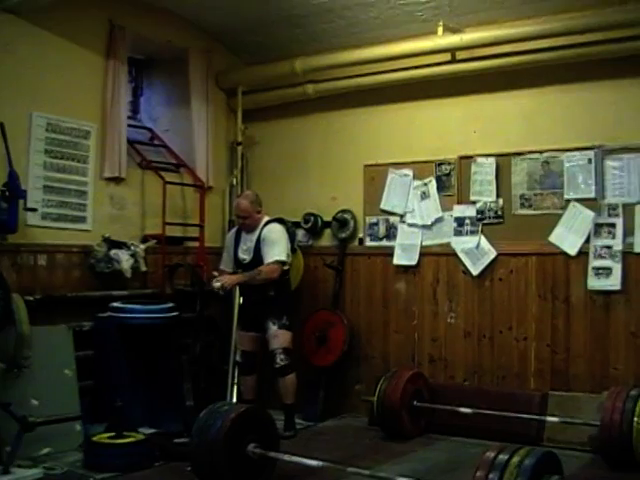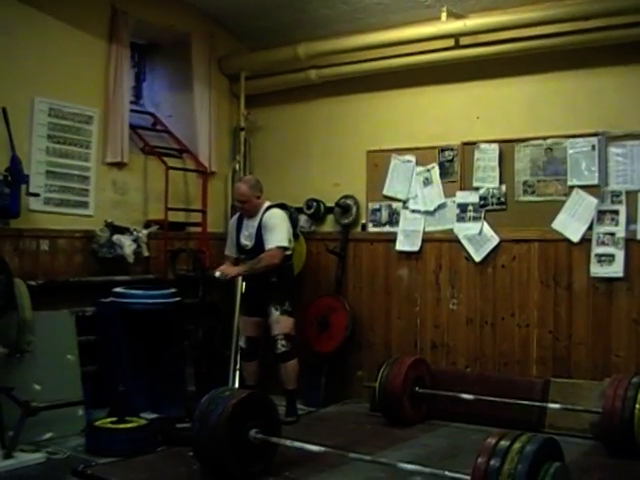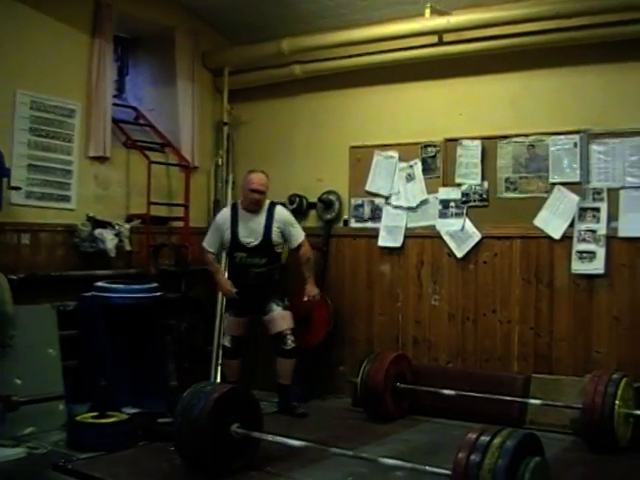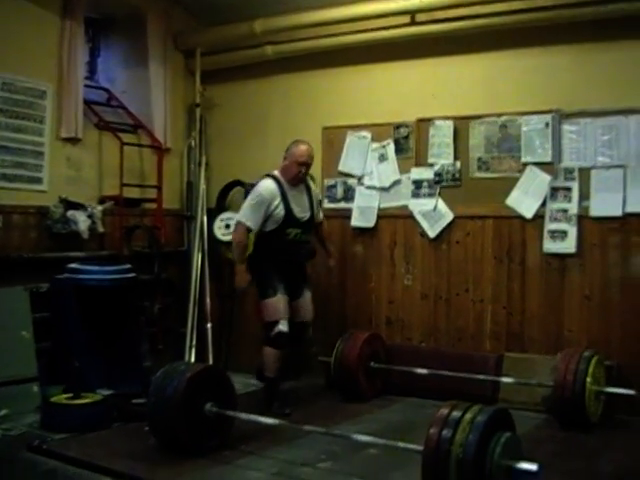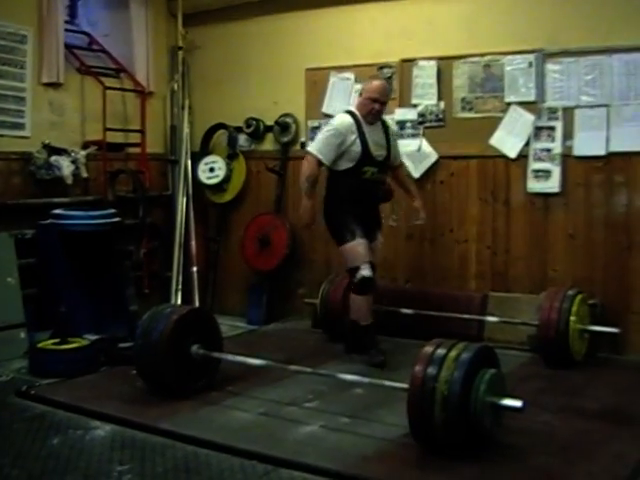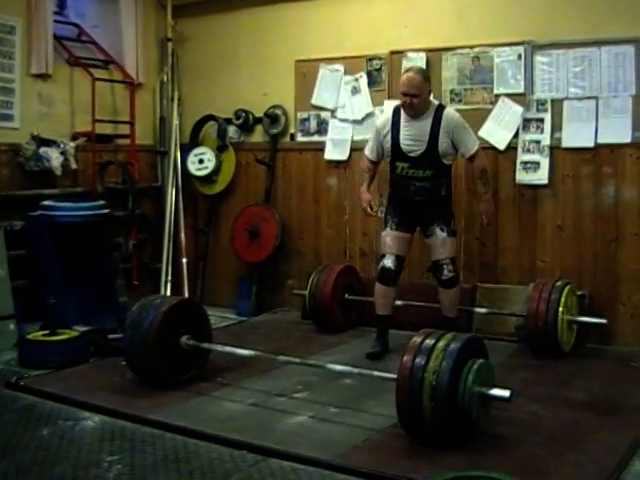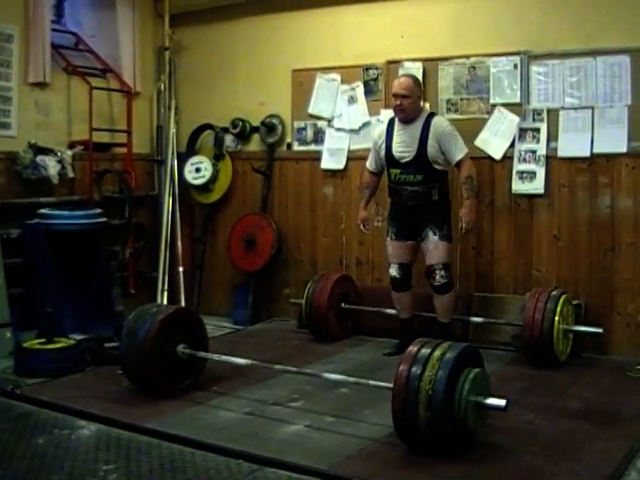
dt=0.7s
person 1, frame 1
left shoulder: (273, 231)
right shoulder: (234, 235)
left elbow: (273, 270)
right elbow: (226, 269)
left wrist: (237, 278)
right wrist: (222, 280)
left hip: (275, 304)
right hip: (249, 303)
left knee: (282, 360)
right knee: (245, 360)
left ankle: (289, 419)
person 1, frame 2
left shoulder: (275, 216)
right shoulder: (236, 221)
left elbow: (274, 257)
right elbow: (232, 257)
left wrist: (239, 269)
right wrist: (224, 269)
left hip: (278, 289)
right hip: (252, 290)
left knee: (283, 346)
right knee: (247, 346)
left ankle: (291, 405)
person 1, frame 3
left shoulder: (279, 214)
right shoulder: (225, 216)
left elbow: (303, 248)
right elbow: (209, 252)
left wrist: (310, 282)
right wrist: (221, 278)
left hip: (271, 289)
right hip: (239, 289)
left knee: (286, 340)
right knee: (231, 343)
left ankle: (285, 400)
person 1, frame 4
left shoulder: (310, 190)
right shoulder: (267, 190)
left elbow: (318, 225)
right elbow: (241, 230)
left wrist: (329, 253)
right wrist: (241, 269)
left hip: (298, 269)
right hip: (271, 270)
left knee: (301, 331)
right knee: (279, 330)
left ankle: (271, 375)
right ankle: (271, 393)
person 1, frame 5
left shoulder: (385, 128)
right shoulder: (342, 125)
left elbow: (396, 167)
right elbow: (311, 161)
left wrist: (415, 196)
right wrist: (307, 200)
left hip: (369, 210)
right hip: (344, 211)
left knee: (368, 276)
right knee: (363, 275)
left ankle: (354, 338)
right ankle: (367, 341)
person 1, frame 6
left shoulder: (449, 119)
right shoulder: (387, 120)
left elbow: (476, 156)
right elbow: (370, 159)
left wrist: (485, 195)
right wrist: (364, 189)
left hip: (436, 205)
right hip: (399, 205)
left knee: (445, 269)
right knee: (388, 267)
right ankle: (381, 337)
person 1, frame 7
left shoulder: (438, 126)
right shoulder: (383, 131)
left elbow: (464, 164)
right elbow: (372, 172)
left wrist: (468, 203)
right wrist: (363, 206)
left hip: (433, 211)
right hip: (399, 211)
left knee: (439, 275)
right knee: (398, 275)
left ankle: (444, 338)
right ankle: (407, 336)
